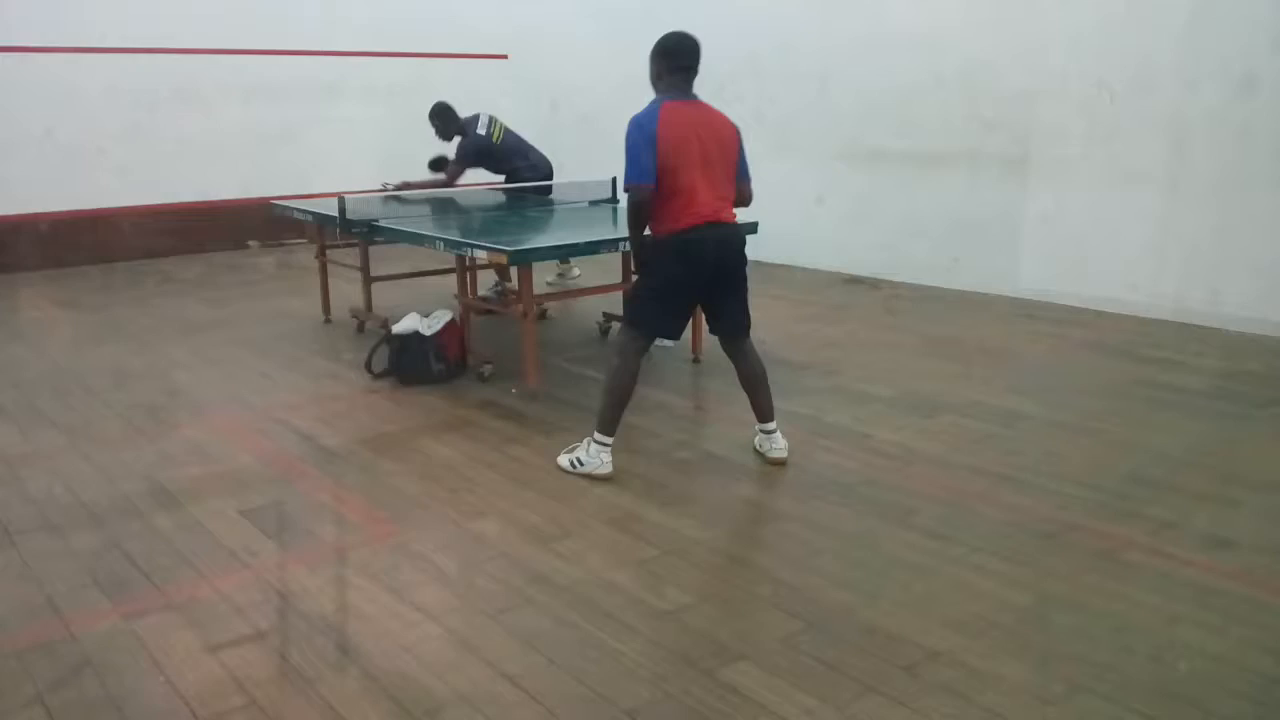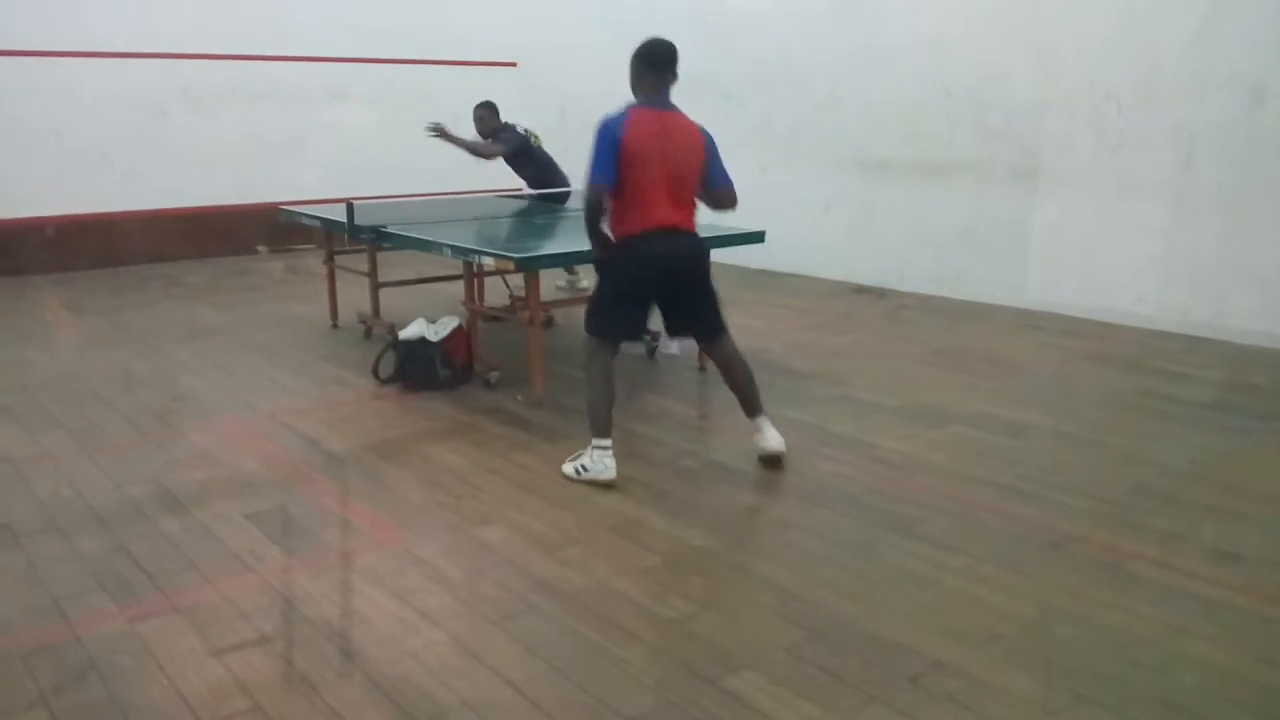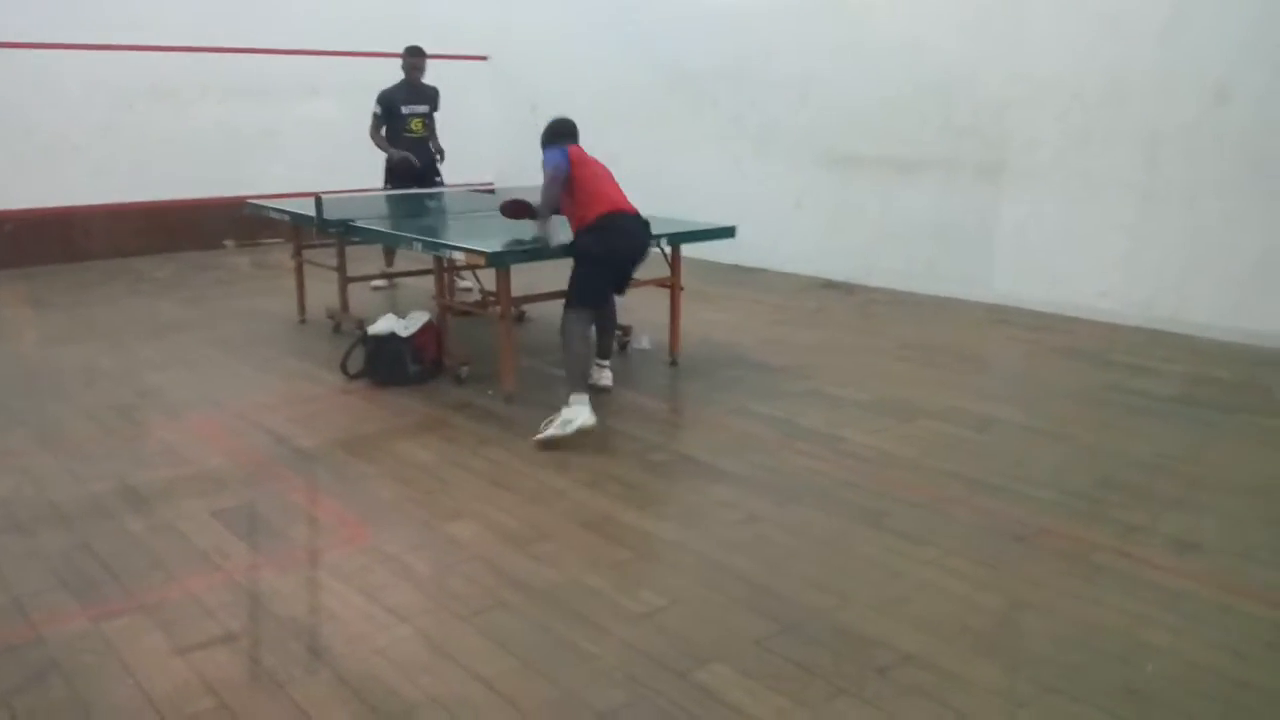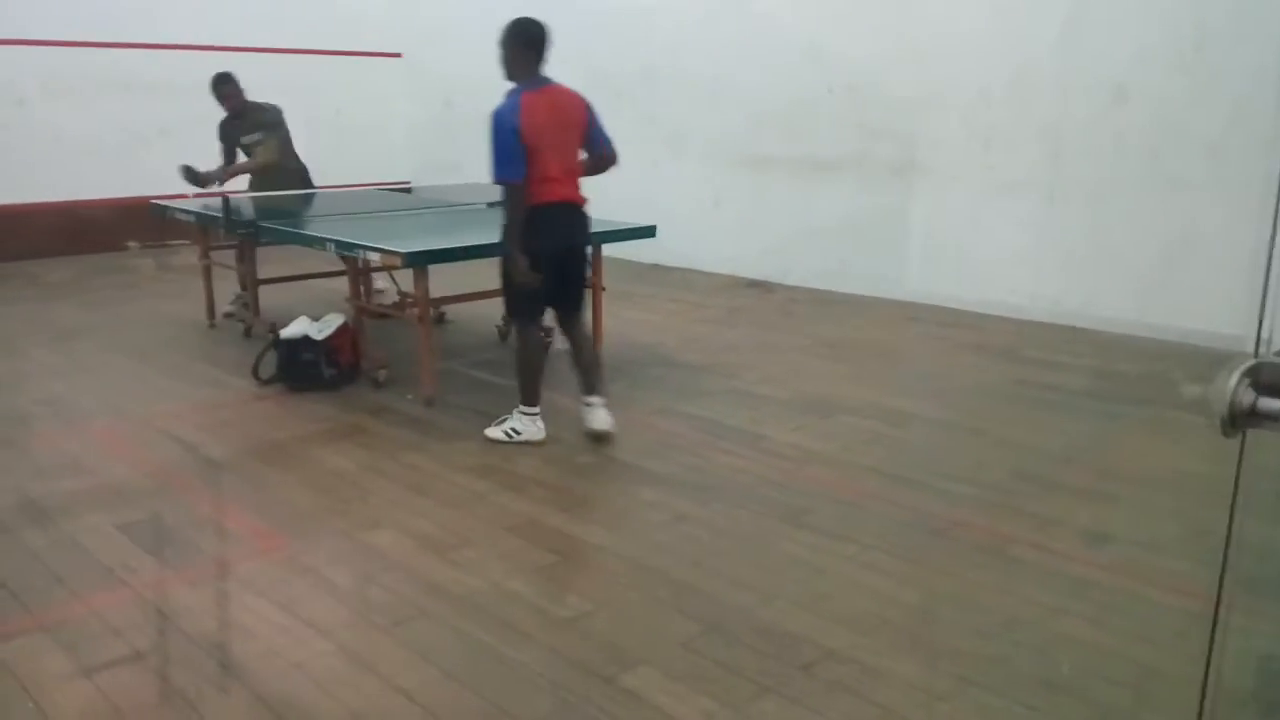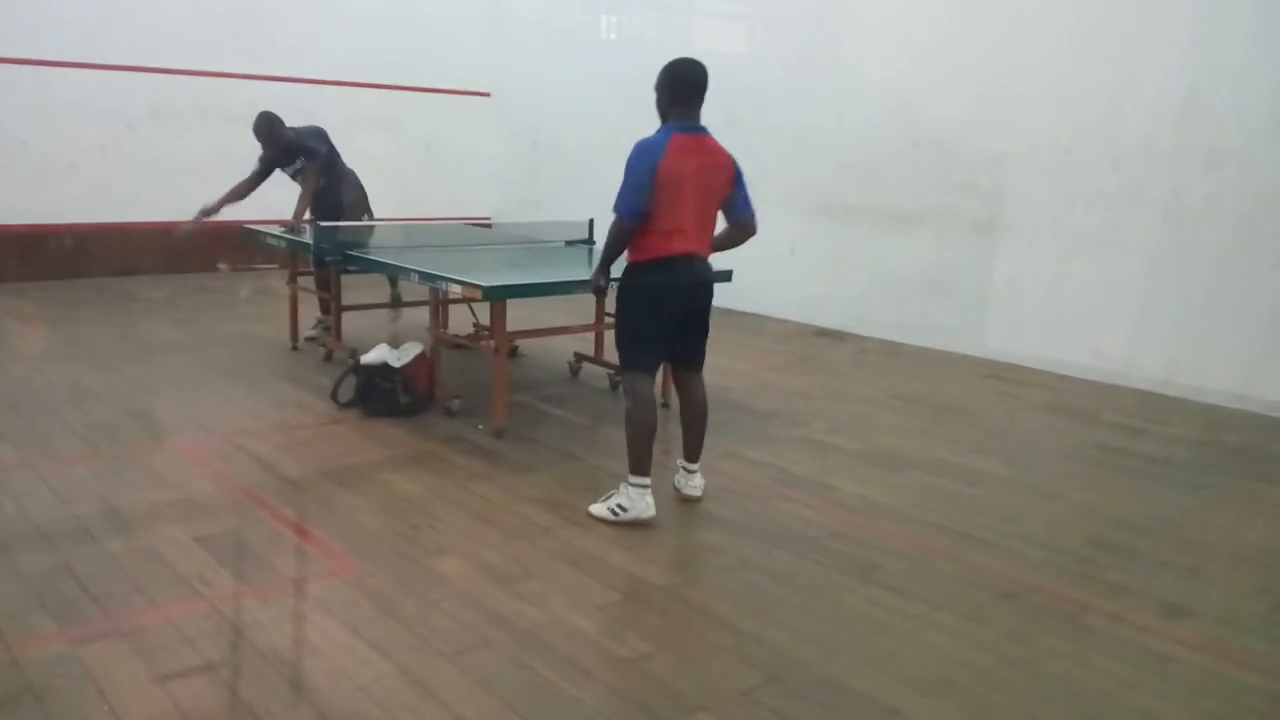
dt=1s
person 1, frame 1
left shoulder: (647, 123)
right shoulder: (724, 124)
left elbow: (641, 195)
right elbow: (744, 195)
left wrist: (637, 239)
left hip: (679, 245)
right hip: (728, 240)
left knee: (631, 344)
right knee: (738, 342)
left ankle: (599, 449)
right ankle: (771, 435)
person 1, frame 2
left shoulder: (616, 127)
right shoulder: (696, 135)
left elbow: (596, 196)
right elbow: (724, 200)
left wrist: (595, 237)
left hip: (633, 250)
right hip: (684, 248)
left knee: (600, 346)
right knee: (718, 343)
left ankle: (599, 454)
right ankle: (764, 429)
person 1, frame 3
left shoulder: (556, 154)
right shoulder: (592, 163)
left elbow: (558, 178)
left wrist: (543, 219)
right wrist: (542, 213)
left hip: (606, 233)
right hip: (637, 230)
left knee: (575, 317)
right knee: (602, 295)
left ankle: (577, 407)
right ankle: (602, 367)
person 1, frame 4
left shoulder: (509, 114)
right shoulder: (575, 102)
left elbow: (514, 190)
right elbow: (606, 158)
left wrist: (516, 252)
left hip: (536, 224)
right hip: (572, 219)
left knee: (527, 323)
right knee: (572, 317)
left ankle: (529, 417)
right ankle: (595, 406)
person 1, frame 5
left shoulder: (650, 151)
right shoulder: (723, 159)
left elbow: (626, 223)
right elbow: (744, 227)
left wrist: (602, 269)
left hip: (651, 277)
right hip: (696, 276)
left knee: (638, 380)
right knee: (690, 375)
left ankle: (639, 492)
right ankle: (691, 473)
person 2, frame 1
left shoulder: (469, 143)
right shoulder: (480, 118)
left elbow: (448, 181)
left wrist: (408, 185)
right wrist: (455, 163)
left hip: (528, 177)
right hip: (543, 168)
left ankle: (505, 284)
right ankle: (566, 266)
person 2, frame 2
left shoulder: (509, 135)
right shoulder: (505, 131)
left elbow: (488, 153)
left wrist: (450, 137)
left hip: (554, 189)
right hip: (554, 188)
right ankle: (574, 277)
person 2, frame 3
left shoulder: (432, 93)
right shoulder: (388, 96)
right elbow: (374, 132)
left wrist: (437, 144)
right wrist: (392, 152)
left hip: (427, 166)
right hip: (398, 168)
right ankle: (388, 271)
person 2, frame 4
left shoulder: (270, 114)
right shoulder: (226, 127)
left elbow: (274, 157)
right elbow: (229, 166)
left wrist: (233, 171)
right wrist: (215, 174)
left hip: (296, 180)
right hip: (262, 185)
right ankle: (244, 295)
person 2, frame 5
left shoulder: (314, 137)
right shoulder: (273, 154)
left elbow: (309, 180)
right elbow: (251, 183)
left wrist: (297, 218)
right wrist: (218, 205)
left hip: (349, 197)
right hip: (322, 203)
right knee: (321, 261)
left ankle: (394, 290)
right ankle: (326, 319)
